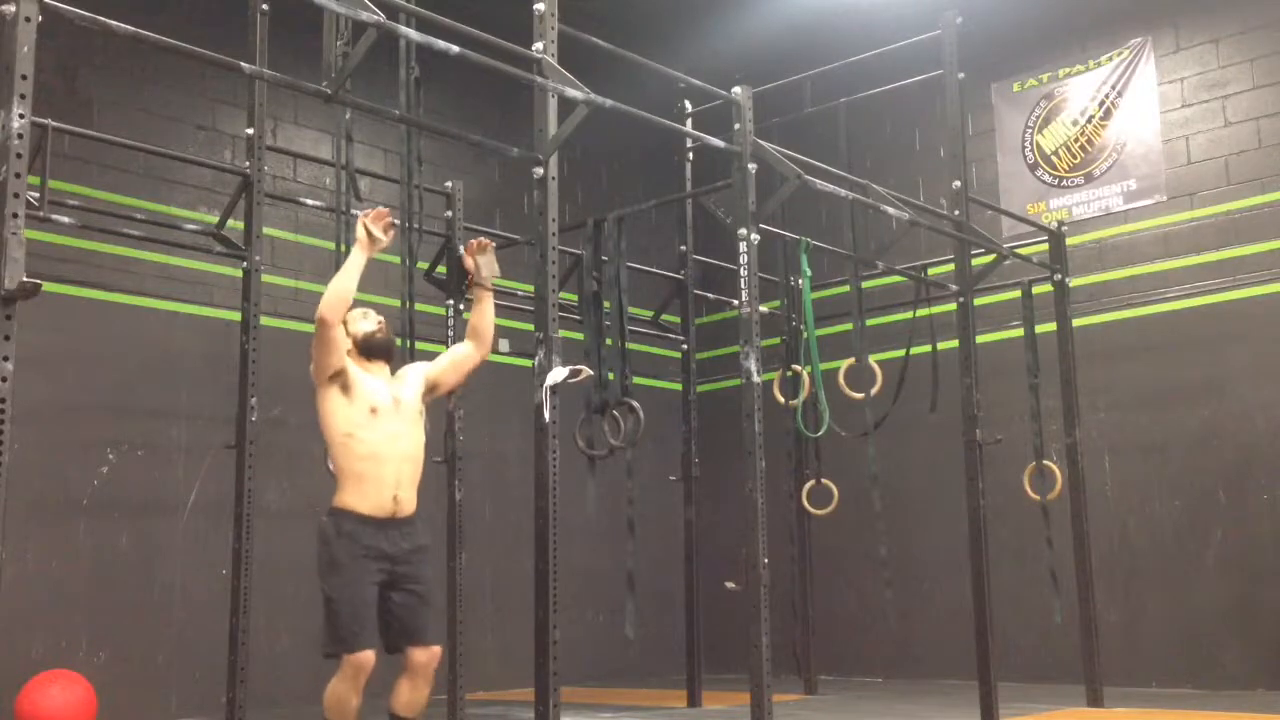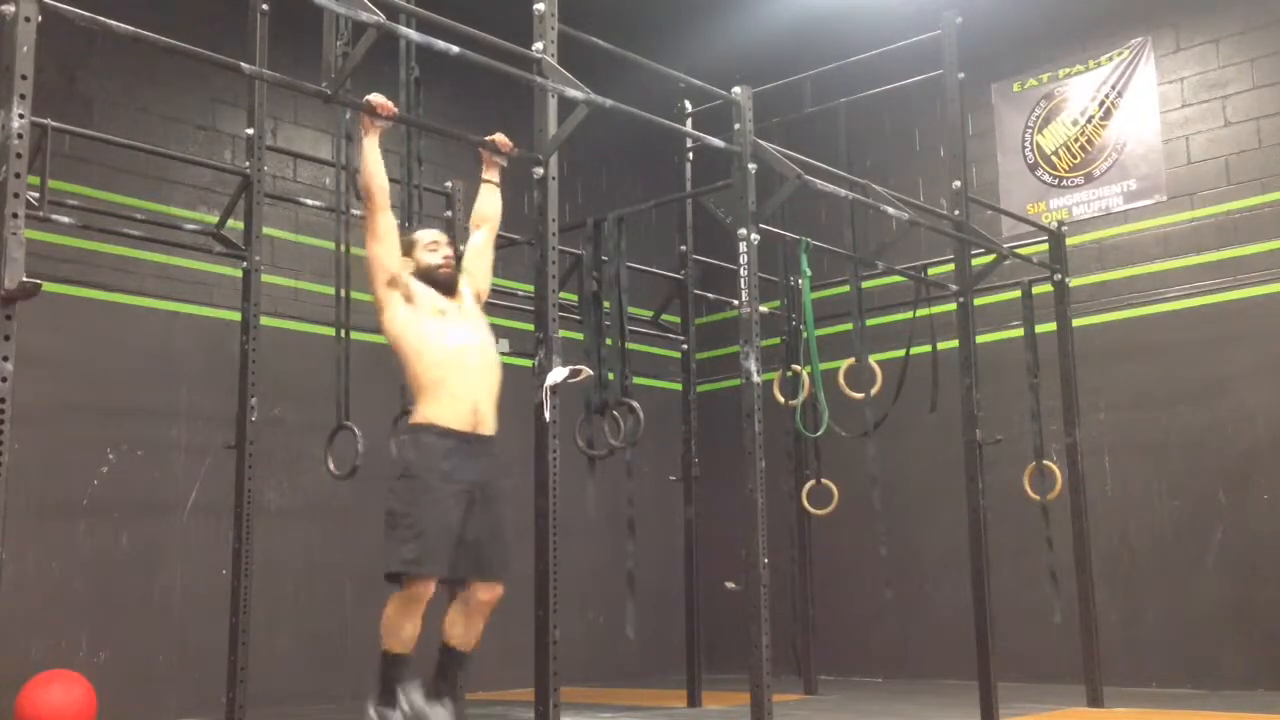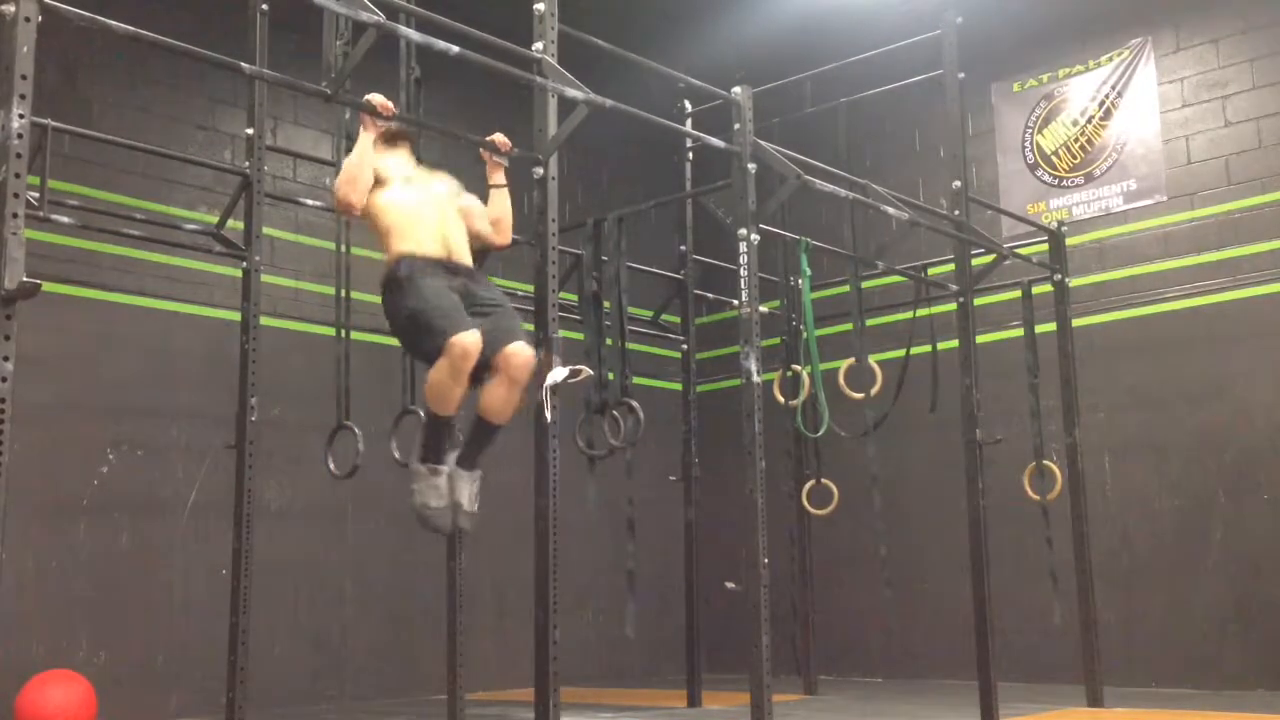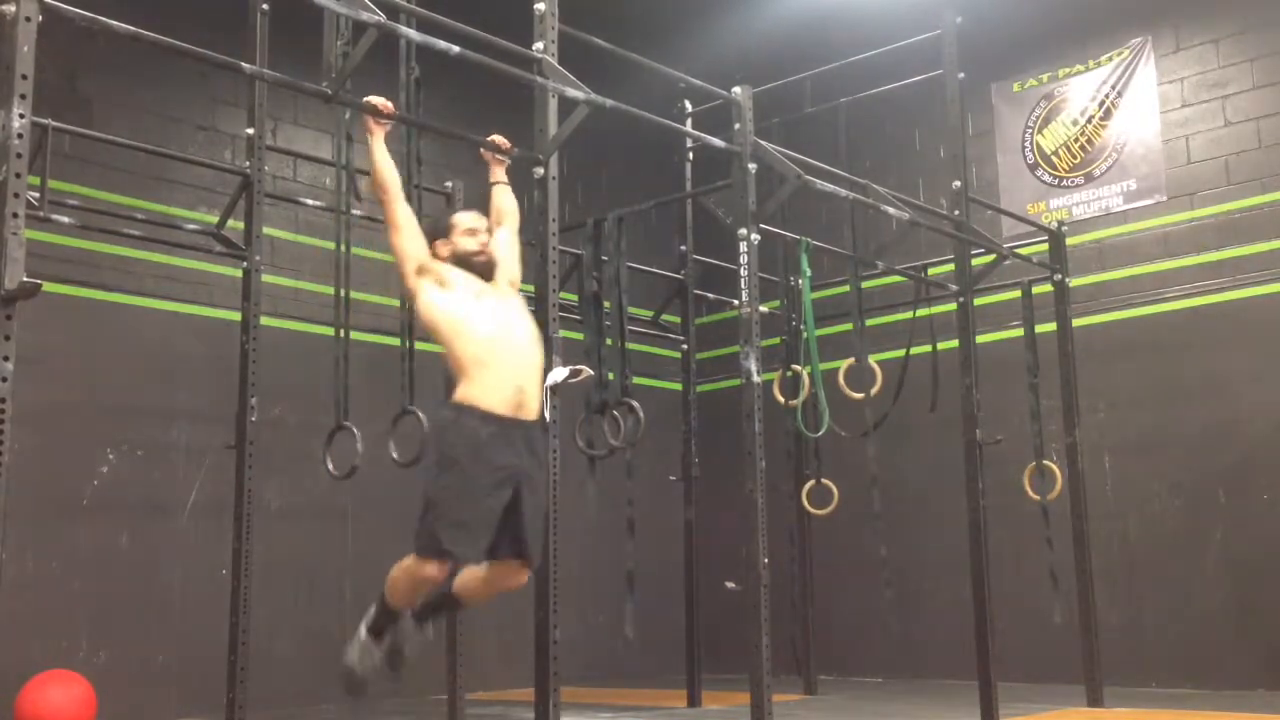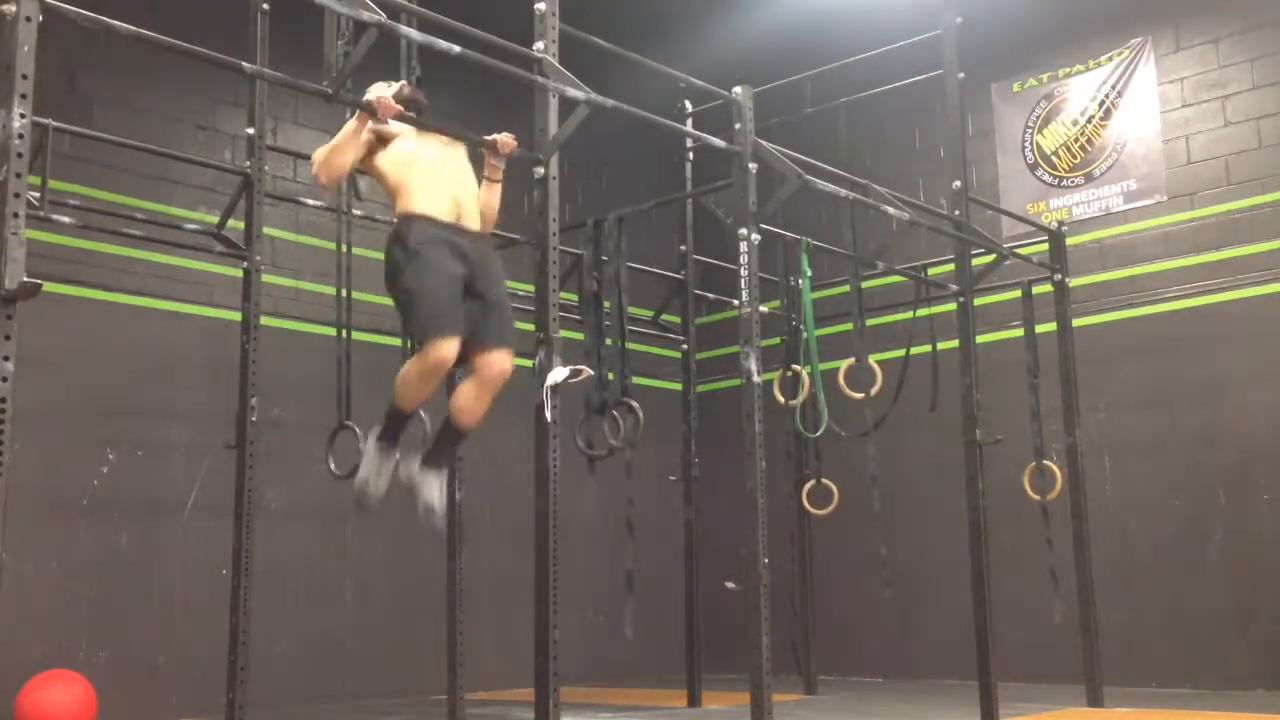
dt=1s
person 1, frame 1
left shoulder: (416, 379)
right shoulder: (339, 379)
left elbow: (479, 344)
right elbow: (328, 315)
left wrist: (481, 280)
right wrist: (362, 250)
left hip: (407, 538)
right hip: (353, 537)
left knee: (424, 657)
right knee: (359, 659)
person 1, frame 2
left shoulder: (470, 297)
right shoulder: (400, 294)
left elbow: (485, 229)
right elbow: (379, 207)
left wrist: (490, 170)
right wrist: (372, 135)
left hip: (484, 454)
right hip: (434, 449)
left knee: (484, 590)
right knee: (417, 584)
person 1, frame 3
left shoulder: (444, 182)
right shoulder: (371, 165)
left elbow: (499, 235)
right elbow: (348, 200)
left wrist: (496, 173)
right wrist: (368, 132)
left hip: (468, 279)
right hip: (417, 276)
left knee: (518, 359)
right knee: (464, 347)
left ankle: (466, 464)
right ankle: (431, 462)
person 1, frame 4
left shoulder: (507, 284)
right shoulder: (432, 279)
left elbow: (510, 220)
right elbow: (394, 201)
left wrist: (497, 169)
right wrist: (377, 137)
left hip: (526, 438)
right hip: (472, 433)
left knee: (511, 569)
right knee: (434, 562)
left ankle: (418, 617)
right ankle: (376, 629)
person 1, frame 5
left shoulder: (453, 148)
right shoulder: (379, 133)
left elbow: (486, 217)
right elbow: (325, 171)
left wrist: (496, 165)
right wrist: (367, 114)
left hip: (474, 251)
right hip: (423, 241)
left knee: (494, 366)
right knee: (439, 353)
left ankle: (432, 467)
right ankle: (385, 440)
